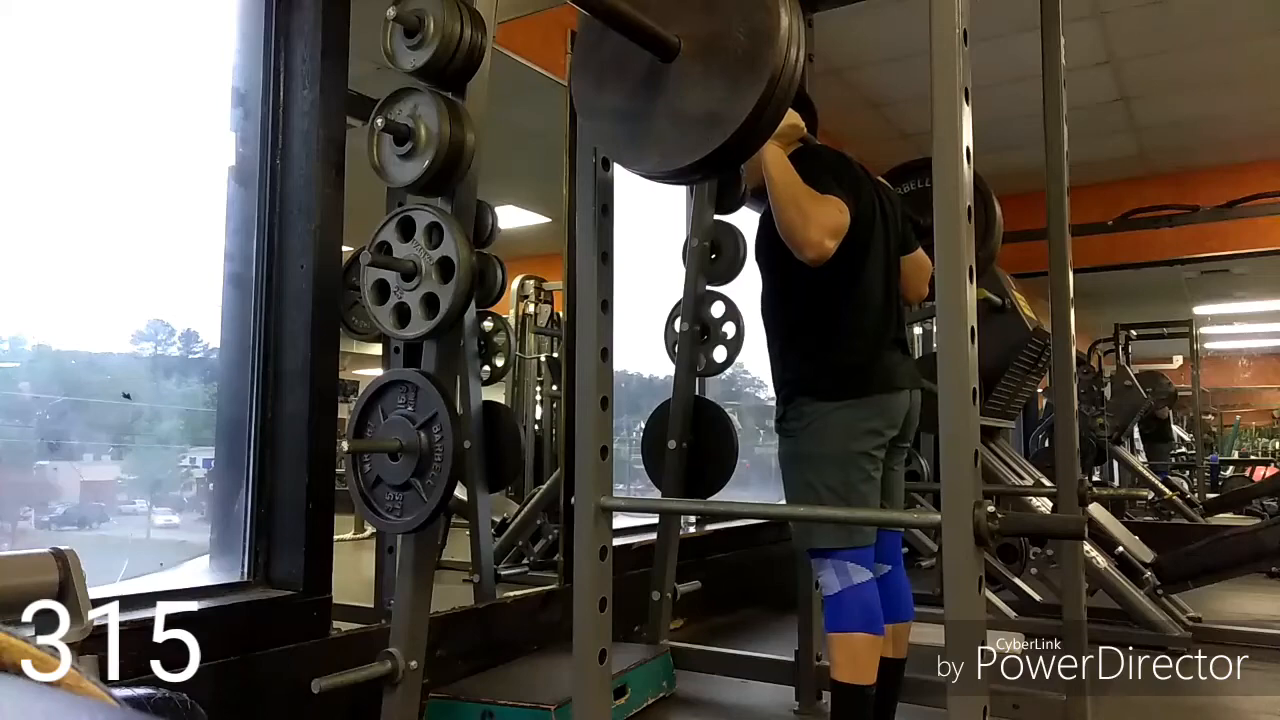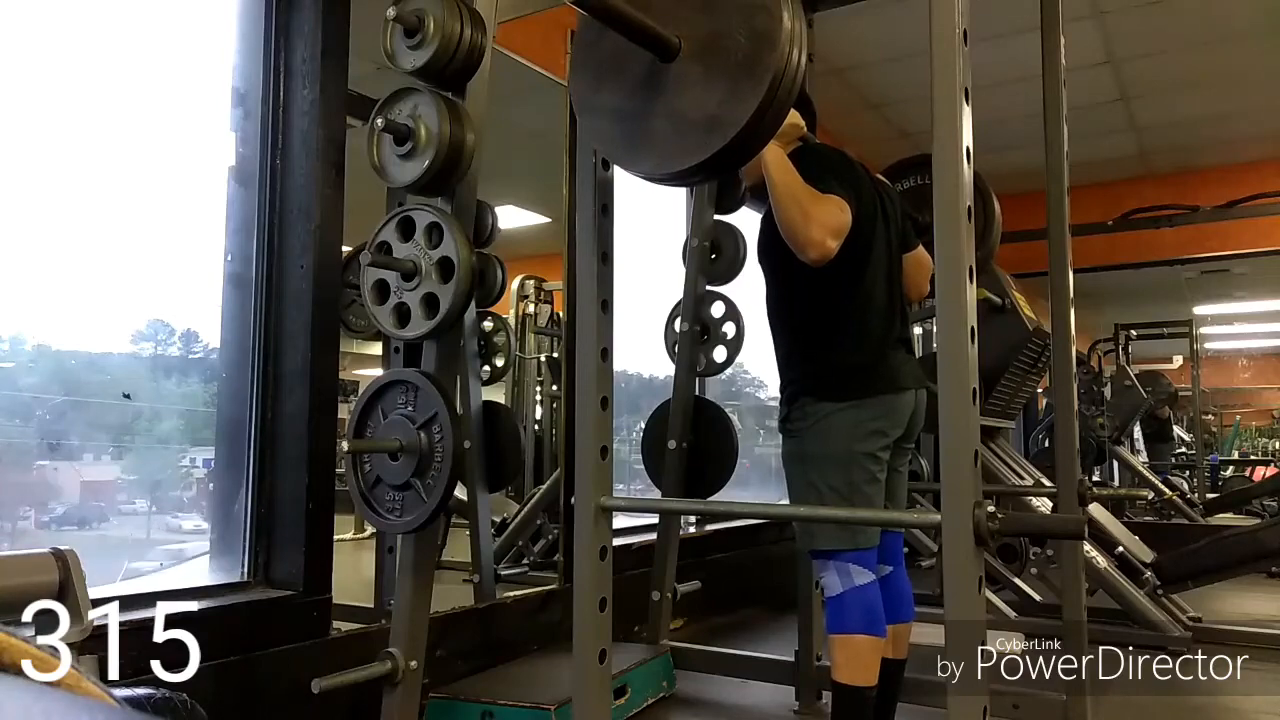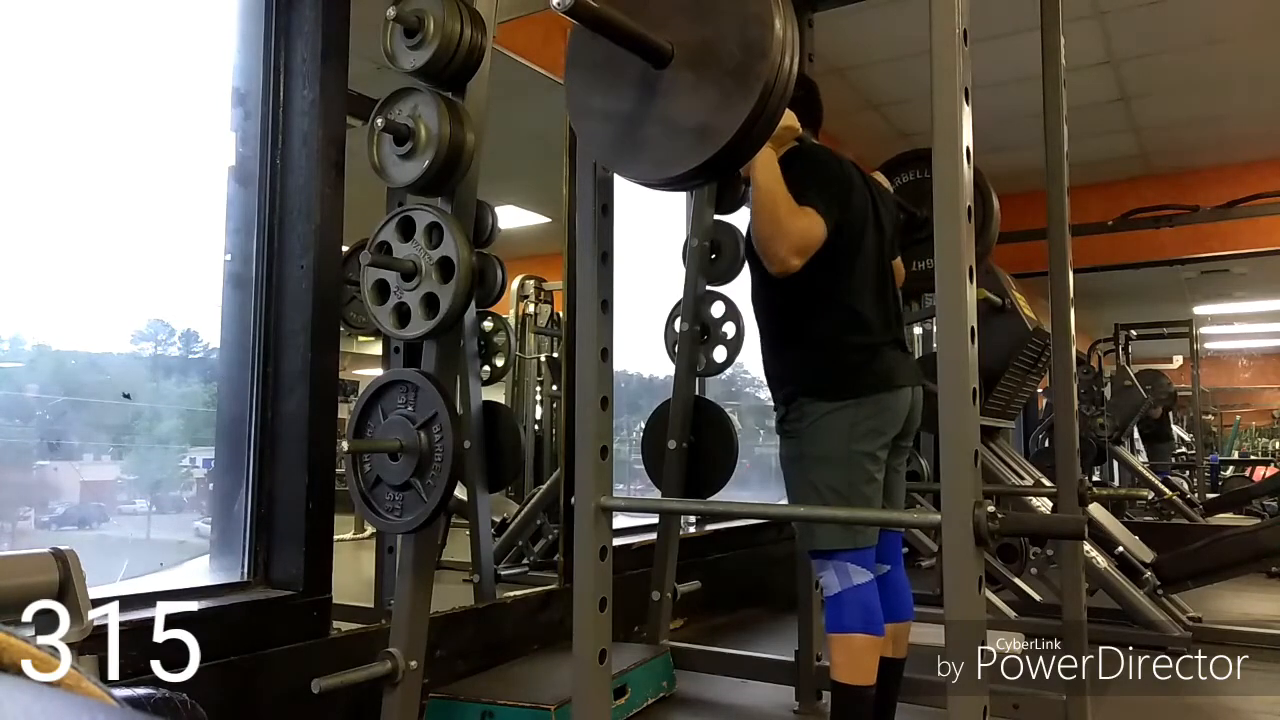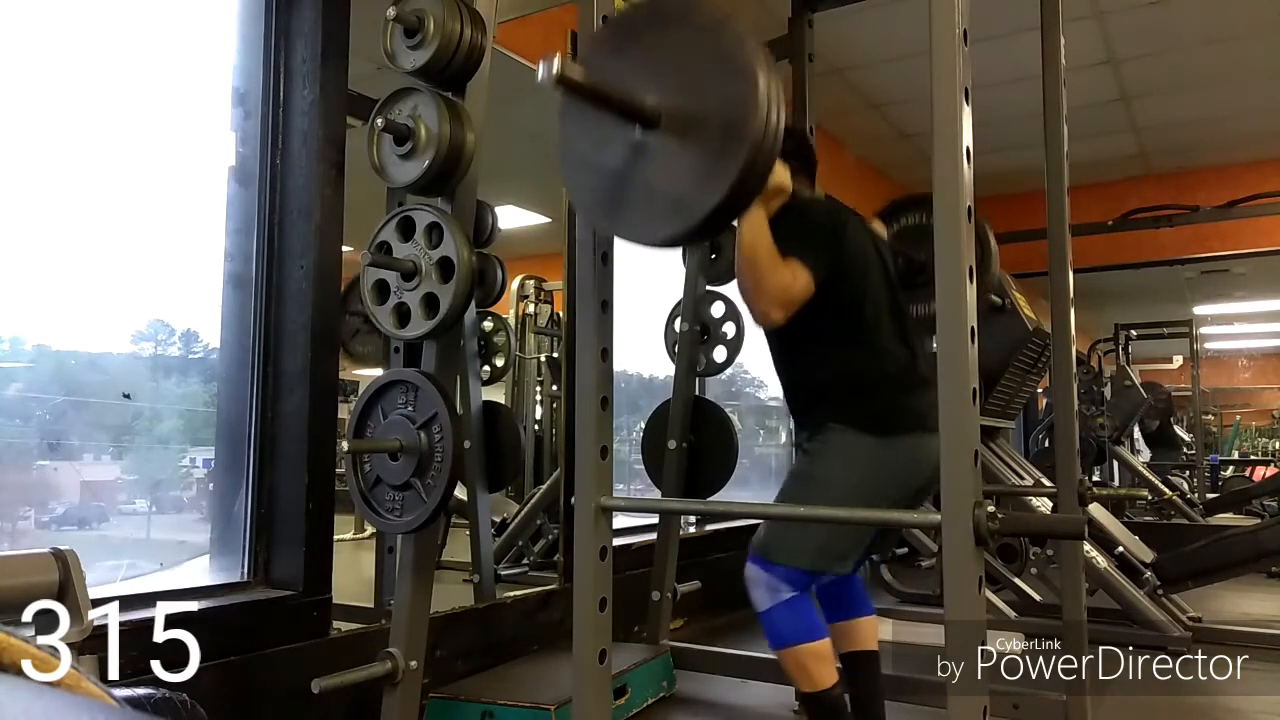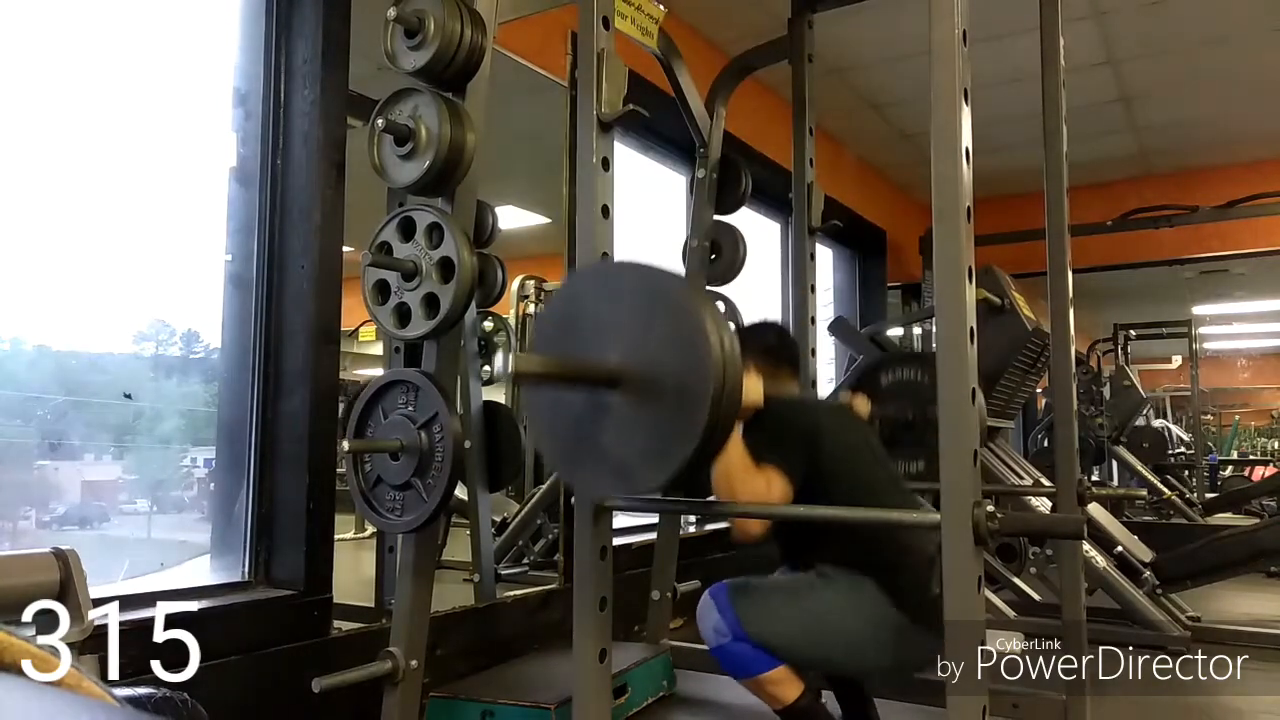
dt=1s
person 1, frame 1
left shoulder: (815, 166)
right shoulder: (863, 183)
left elbow: (816, 240)
right elbow: (916, 282)
left wrist: (768, 147)
left hip: (838, 396)
right hip: (887, 388)
left knee: (844, 565)
right knee: (880, 559)
person 1, frame 2
left shoulder: (815, 164)
right shoulder: (861, 180)
left elbow: (818, 239)
right elbow: (918, 280)
left wrist: (768, 147)
left hip: (841, 395)
right hip: (891, 387)
left knee: (846, 566)
right knee: (881, 560)
person 1, frame 3
left shoulder: (806, 168)
right shoulder: (854, 179)
left elbow: (784, 251)
right elbow: (892, 276)
left wrist: (762, 149)
left hip: (838, 394)
right hip: (886, 386)
left knee: (843, 564)
right knee: (879, 559)
person 1, frame 4
left shoulder: (801, 217)
right shoulder: (844, 222)
left elbow: (771, 302)
left wrist: (751, 202)
left hip: (868, 429)
right hip: (911, 425)
left knee: (775, 574)
right knee: (829, 568)
person 1, frame 5
left shoulder: (776, 418)
right shoulder: (832, 414)
left elbow: (749, 516)
left hip: (902, 610)
right hip: (931, 594)
left knee: (721, 614)
right knee: (793, 594)
